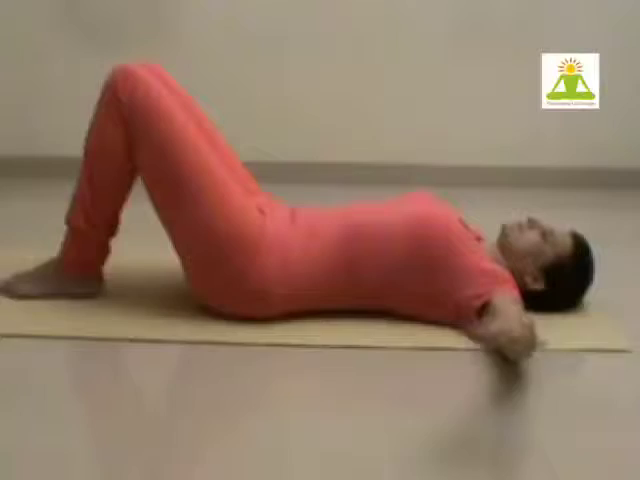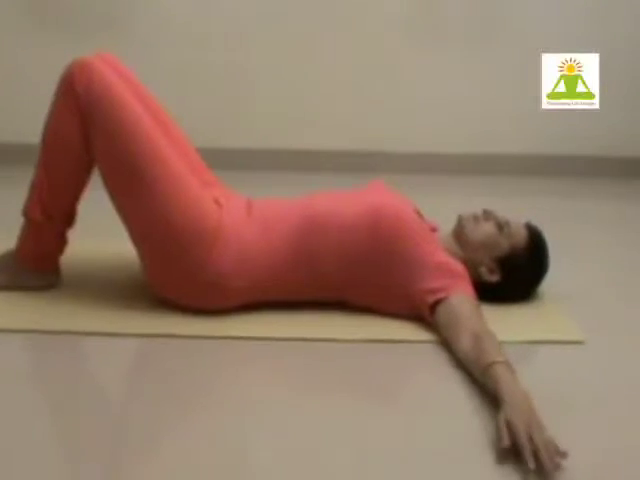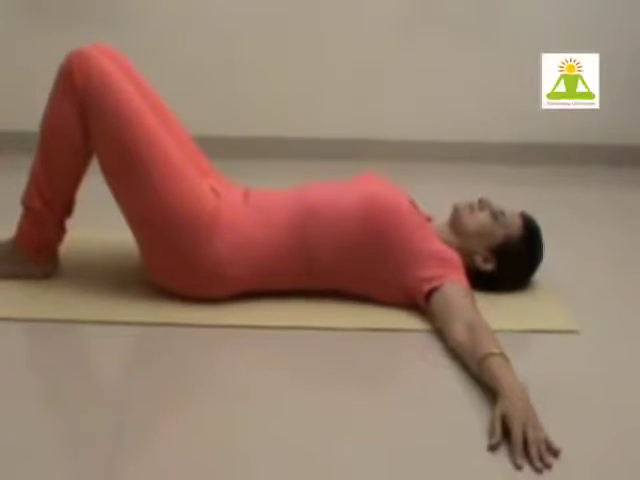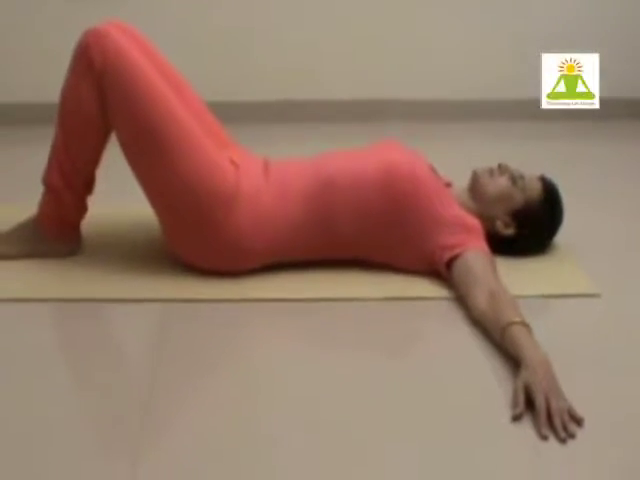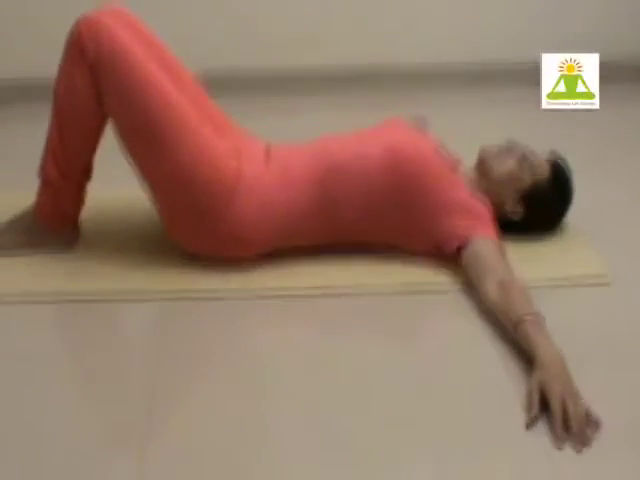
dt=0.5s
person 1, frame 1
left shoulder: (486, 279)
right shoulder: (470, 250)
left elbow: (511, 318)
left wrist: (516, 333)
left hip: (246, 266)
right hip: (265, 233)
left knee: (130, 88)
right knee: (141, 81)
left ankle: (76, 270)
right ankle: (79, 265)
person 1, frame 2
left shoulder: (444, 277)
right shoulder: (429, 243)
left elbow: (471, 336)
left wrist: (515, 397)
left hip: (208, 256)
right hip: (229, 217)
left knee: (88, 79)
right knee: (101, 70)
person 1, frame 3
left shoulder: (438, 265)
right shoulder: (423, 234)
left elbow: (464, 326)
left wrist: (511, 389)
left hip: (204, 244)
right hip: (224, 210)
left knee: (87, 68)
right knee: (100, 64)
person 1, frame 4
left shoulder: (458, 231)
right shoulder: (444, 200)
left elbow: (485, 294)
left wrist: (532, 357)
left hip: (225, 218)
right hip: (245, 178)
left knee: (103, 47)
right knee: (114, 38)
left ankle: (55, 228)
right ankle: (57, 222)
person 1, frame 5
left shoulder: (468, 214)
right shoulder: (450, 175)
left elbow: (495, 281)
left wrist: (546, 354)
left hip: (225, 206)
right hip: (246, 166)
left ankle: (52, 220)
right ankle: (56, 213)
